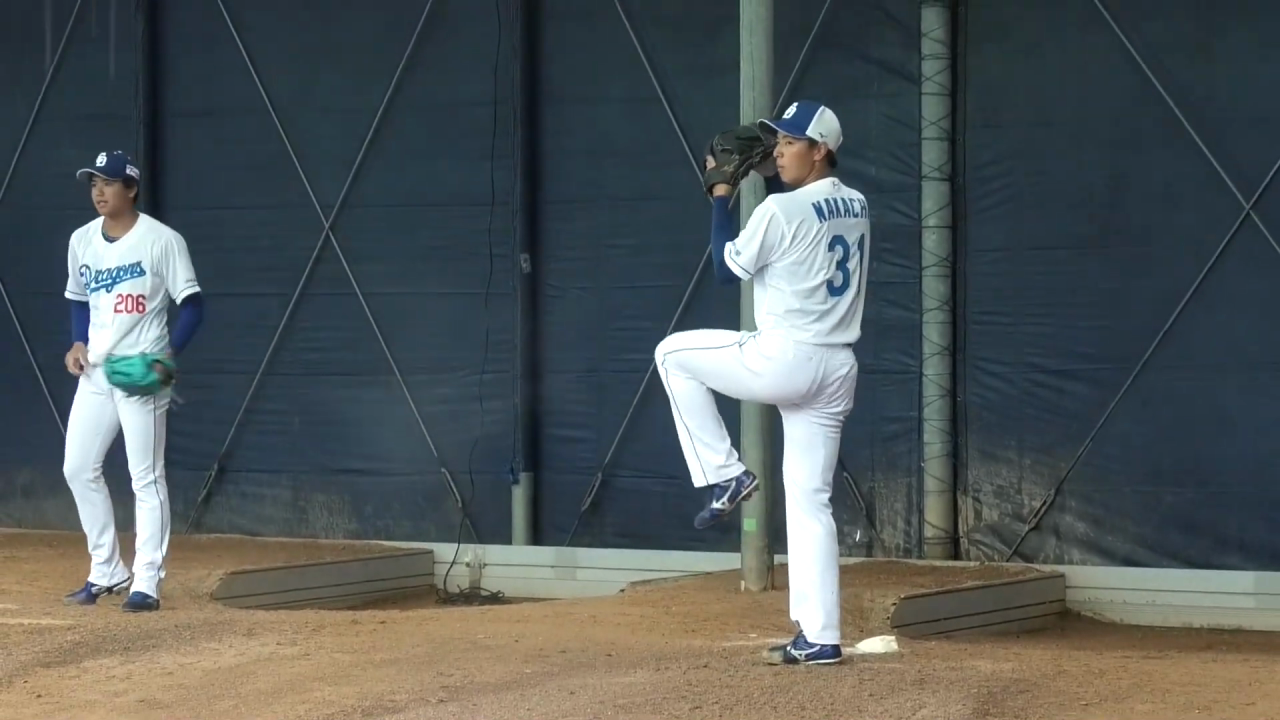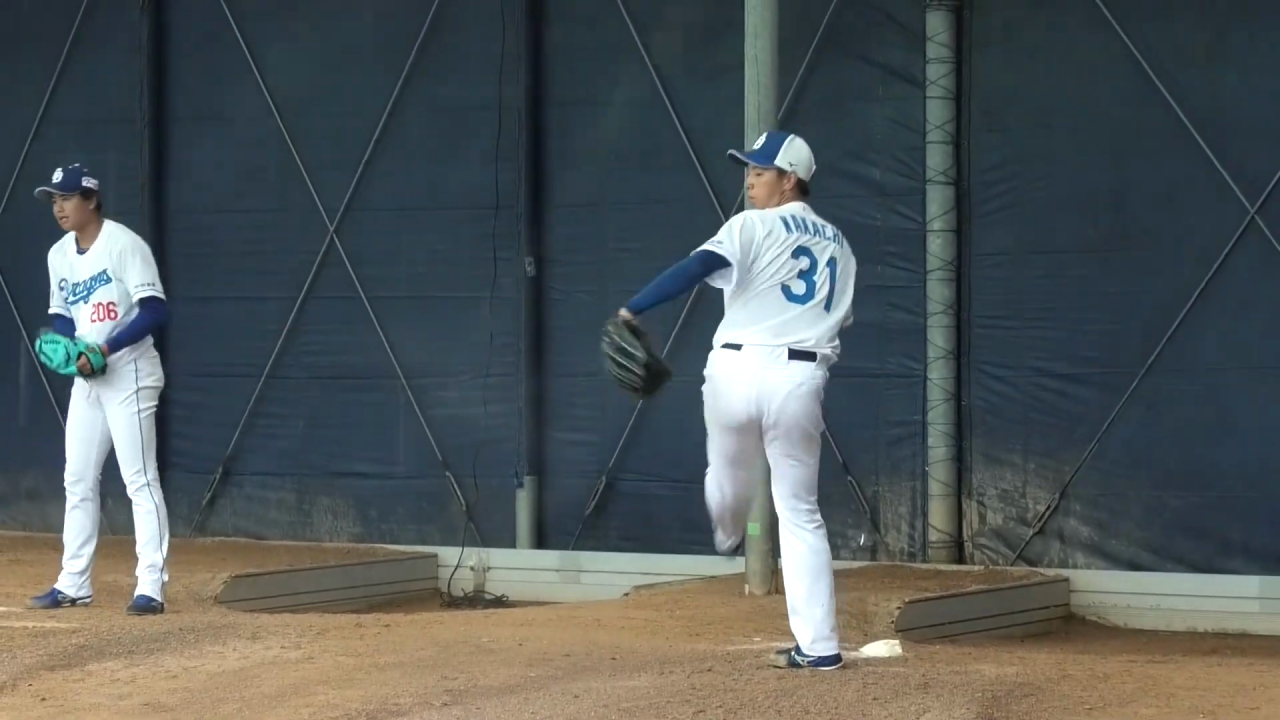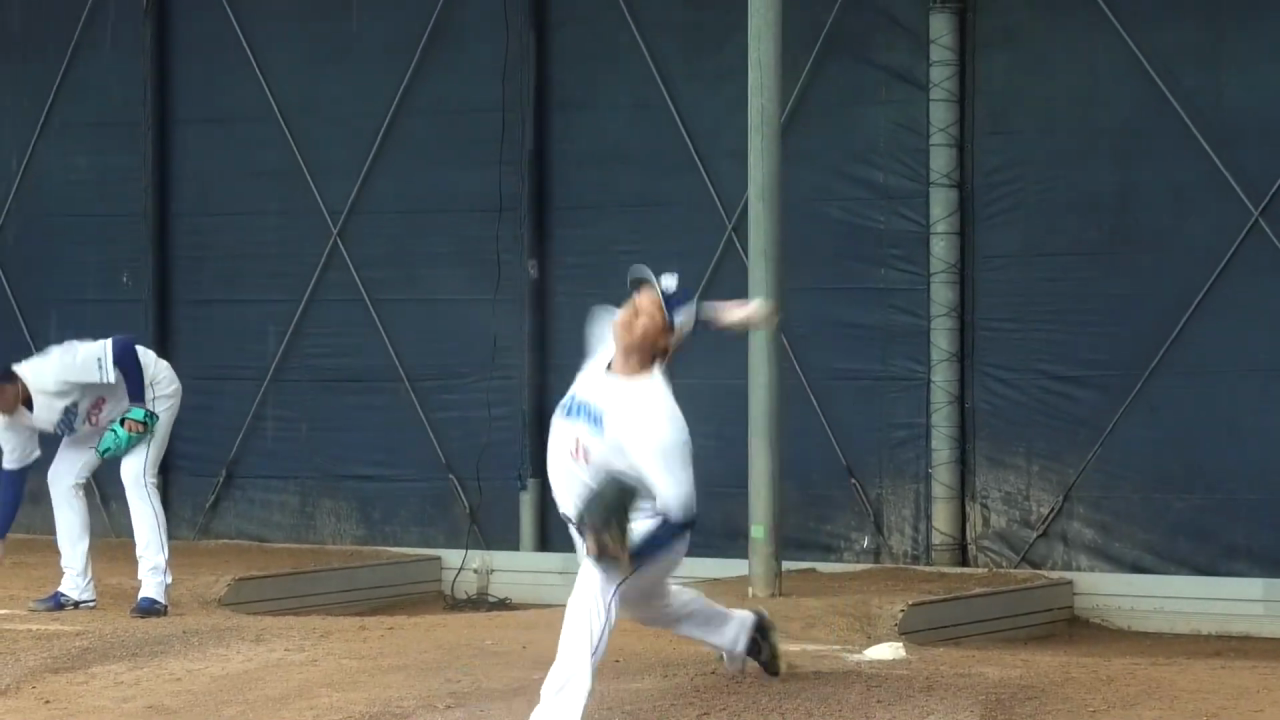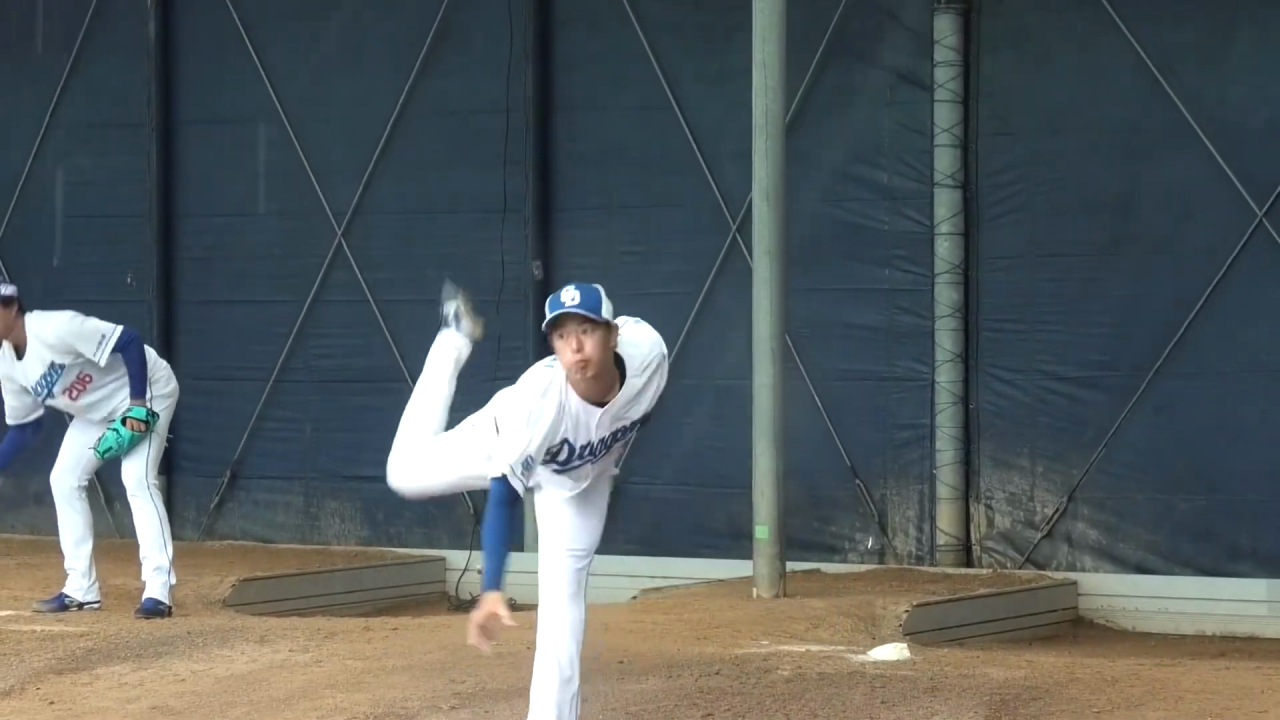
dt=0.5s
person 1, frame 1
left shoulder: (781, 209)
right shoulder: (856, 206)
left elbow: (727, 268)
left wrist: (721, 194)
right wrist: (768, 177)
left hip: (781, 359)
right hip: (835, 369)
left knee: (673, 353)
right knee: (810, 501)
left ankle: (724, 474)
right ankle: (819, 636)
person 1, frame 2
left shoulder: (755, 225)
right shoulder: (839, 244)
left elbow: (707, 263)
left wrist: (634, 303)
left hip: (741, 371)
right hip: (802, 380)
left knee: (726, 481)
right knee: (800, 511)
left ankle: (728, 538)
right ankle: (821, 646)
person 1, frame 3
left shoulder: (658, 421)
right shoulder: (609, 345)
left elbow: (679, 517)
left wrist: (627, 555)
left hip: (640, 534)
left knee: (596, 586)
right knee: (648, 602)
right ankle: (746, 633)
person 1, frame 4
left shoulder: (650, 353)
right shoulder: (538, 394)
left elbow: (631, 327)
right elbow: (504, 494)
right wrist: (491, 590)
left hip: (584, 476)
right hip: (506, 451)
left knee: (563, 588)
right knee: (410, 475)
right ankle: (458, 332)
person 2, frame 1
left shoulder: (162, 240)
right shoulder: (81, 240)
left elbow: (191, 303)
right elbow: (79, 300)
left wrist: (170, 352)
right wrist: (77, 344)
right hip: (97, 374)
left knee: (145, 479)
right knee: (78, 468)
left ankle: (146, 582)
right ankle: (106, 570)
person 2, frame 2
left shoulder: (125, 245)
right shoulder: (58, 254)
left elbow: (155, 310)
right elbow: (62, 314)
left wrist: (106, 349)
left hip: (130, 374)
right hip: (88, 377)
left knee: (139, 480)
right knee: (78, 481)
left ankle: (152, 587)
right ankle: (74, 584)
person 2, frame 3
left shoulder: (53, 373)
left elbow: (124, 346)
left wrist: (137, 407)
left hip: (150, 389)
left knee: (136, 478)
right knee: (62, 479)
left ankle: (154, 591)
right ankle: (76, 587)
person 2, frame 4
left shoulder: (56, 328)
left elbow: (130, 342)
left wrist: (138, 405)
left hip: (144, 389)
right hip: (98, 408)
left knee: (138, 480)
right knee: (64, 481)
left ankle: (159, 592)
right ankle: (81, 589)
